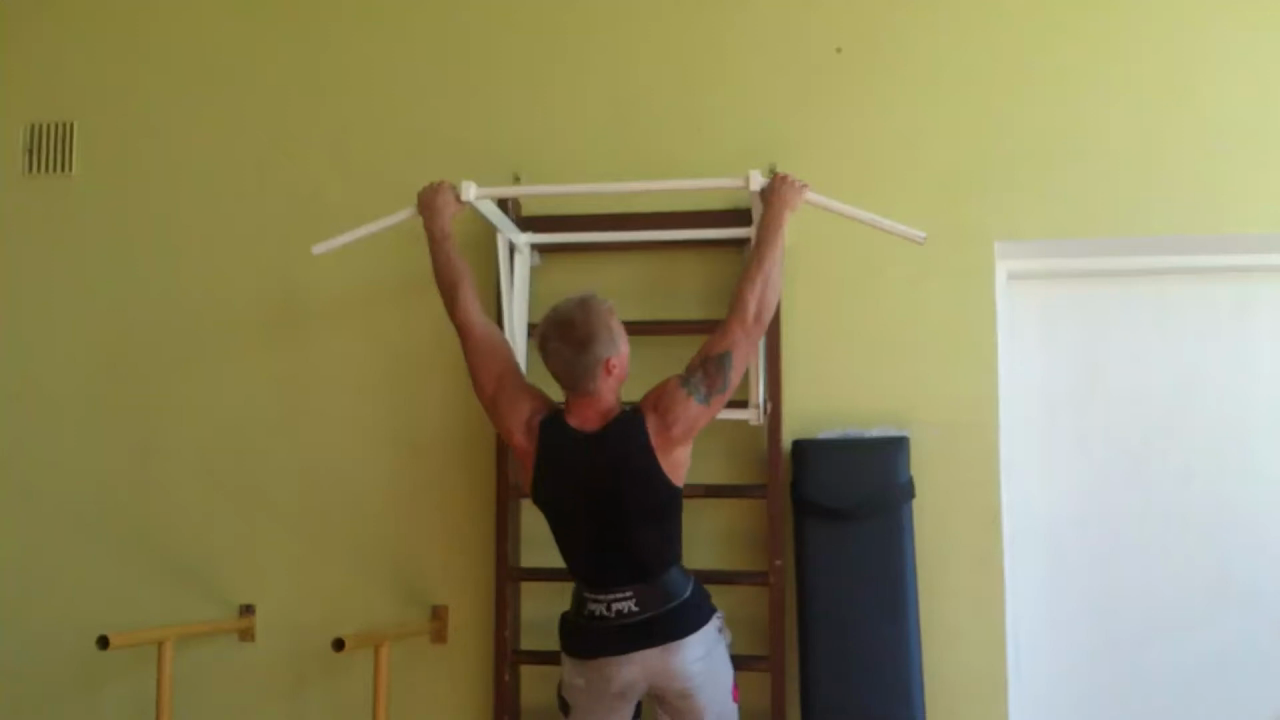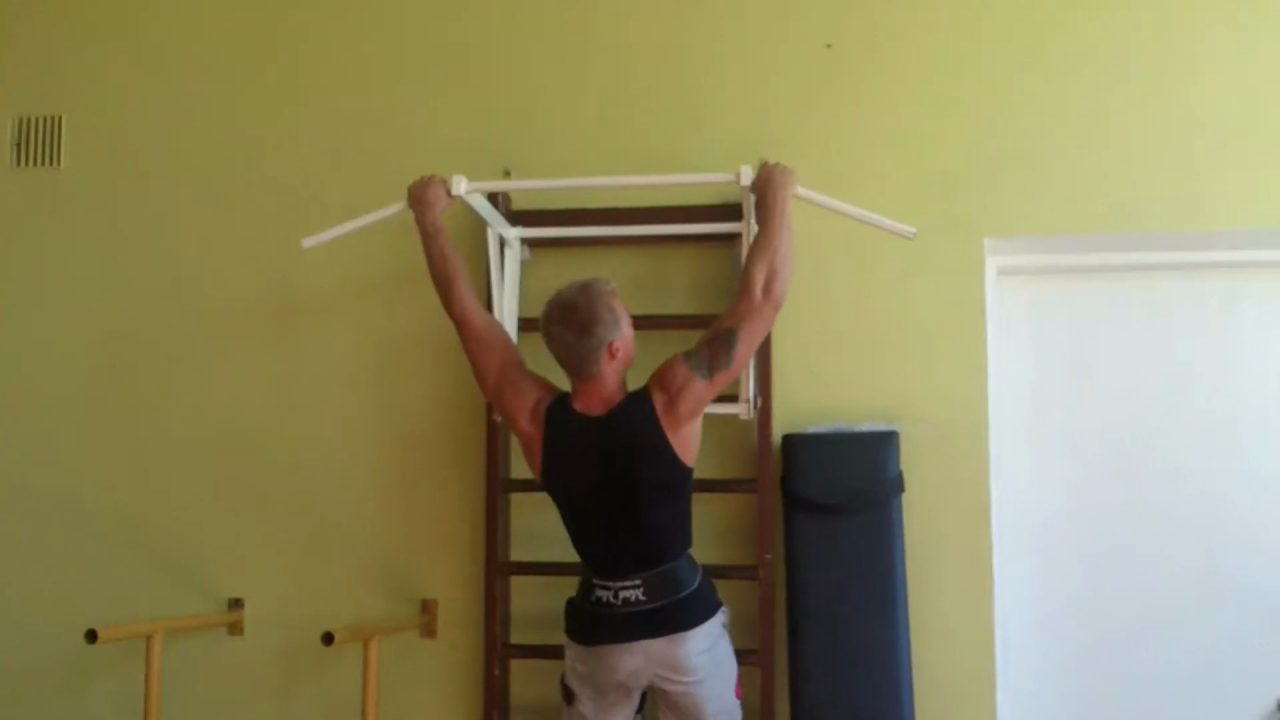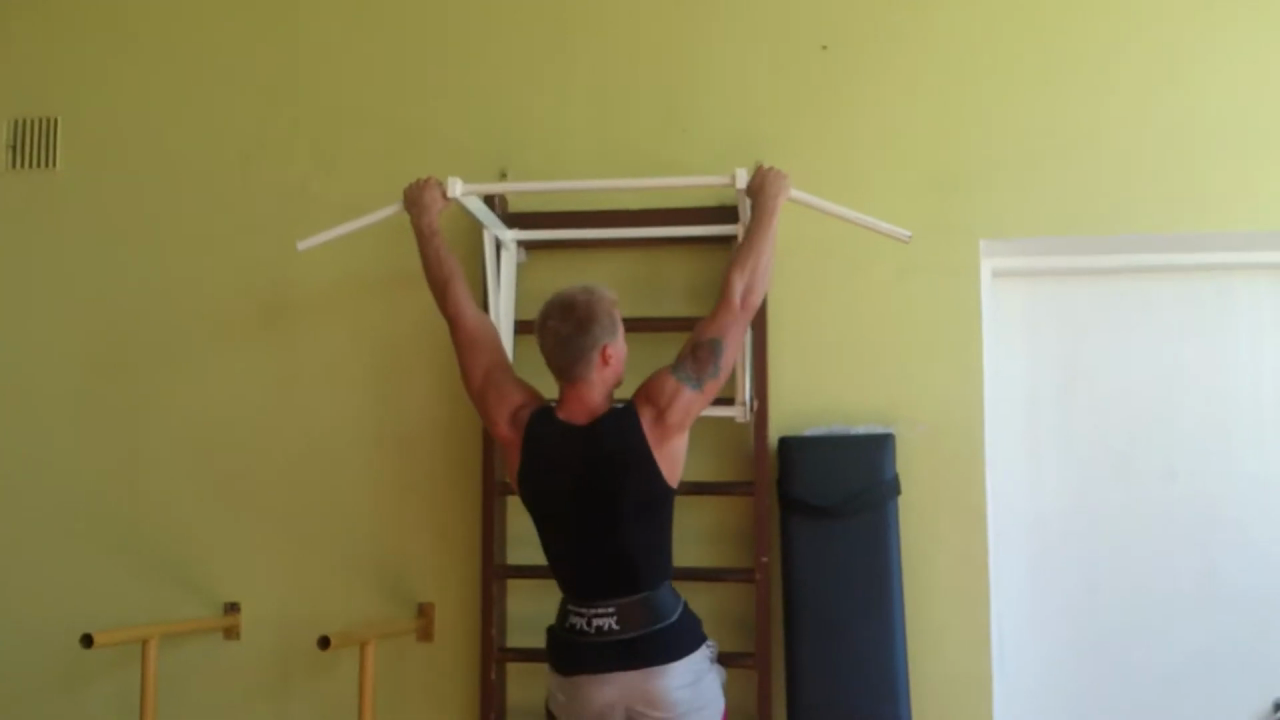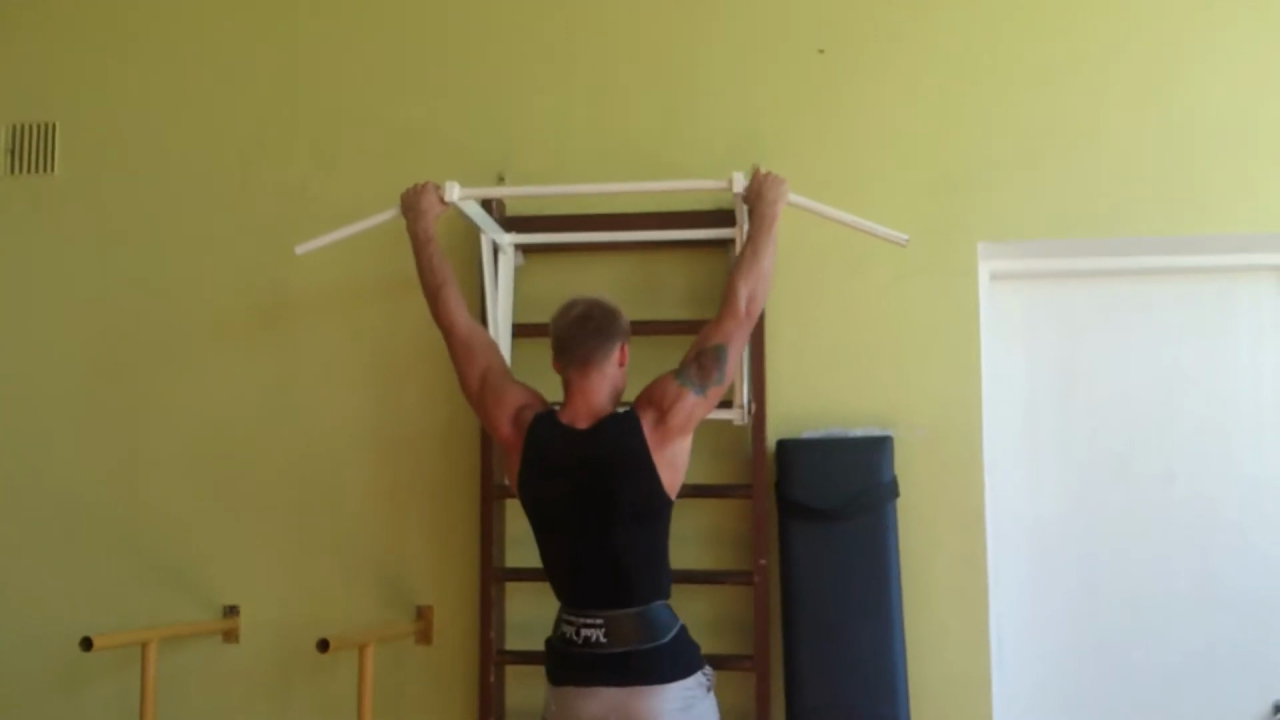
dt=0.3s
person 1, frame 1
left shoulder: (528, 434)
right shoulder: (661, 429)
left elbow: (470, 318)
right elbow: (749, 318)
left wrist: (438, 224)
right wrist: (775, 215)
left hip: (594, 643)
right hip: (678, 633)
person 1, frame 2
left shoulder: (536, 421)
right shoulder: (669, 406)
left elbow: (466, 311)
right elbow: (763, 295)
left wrist: (429, 219)
right wrist: (775, 198)
left hip: (598, 632)
right hip: (683, 623)
person 1, frame 3
left shoulder: (518, 429)
right shoulder: (658, 420)
left elbow: (462, 313)
right elbow: (739, 301)
left wrist: (426, 221)
right wrist: (767, 204)
left hip: (579, 658)
right hip: (667, 653)
person 1, frame 4
left shoulder: (520, 430)
right shoulder: (661, 425)
left elbow: (453, 317)
right elbow: (741, 308)
left wrist: (421, 225)
right wrist: (766, 211)
right hip: (659, 673)
